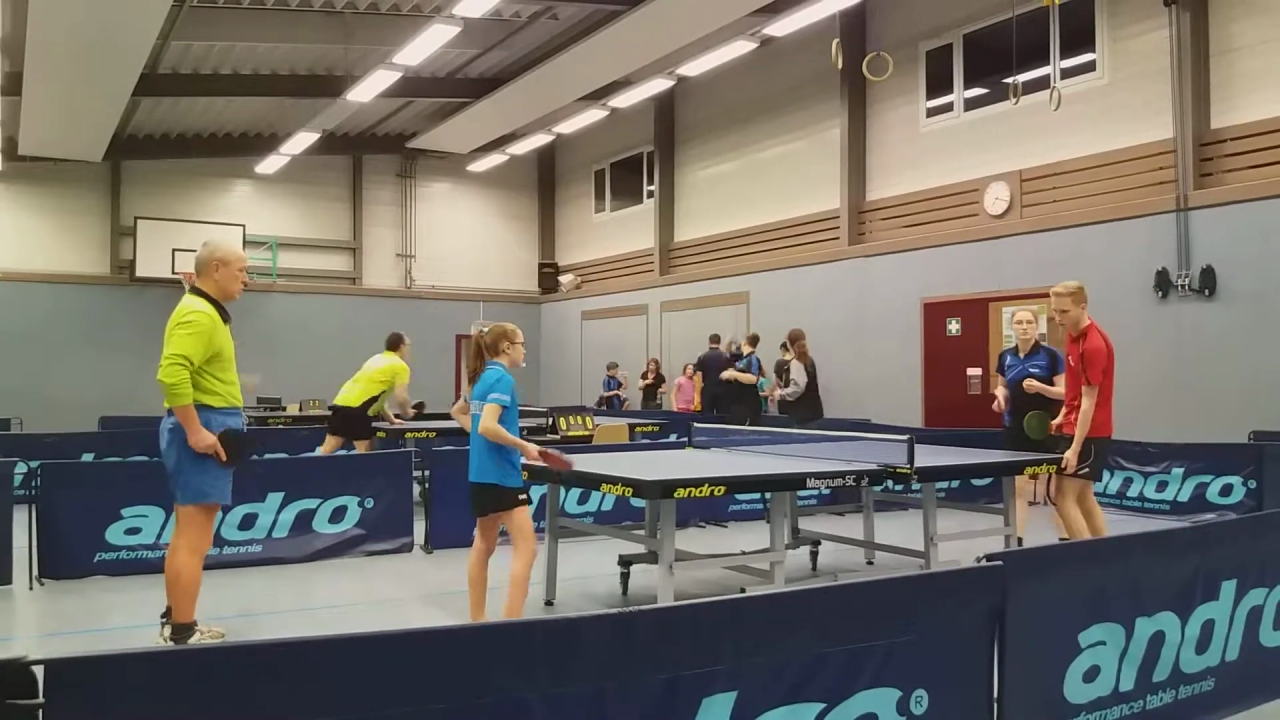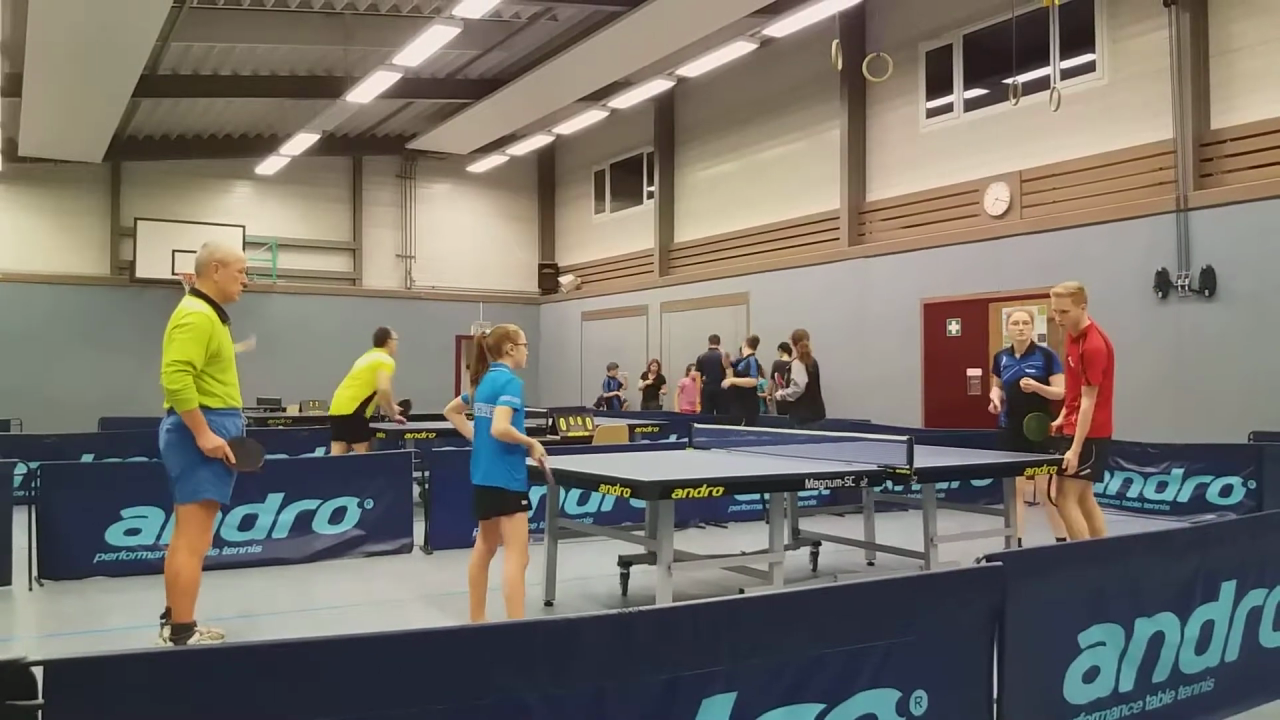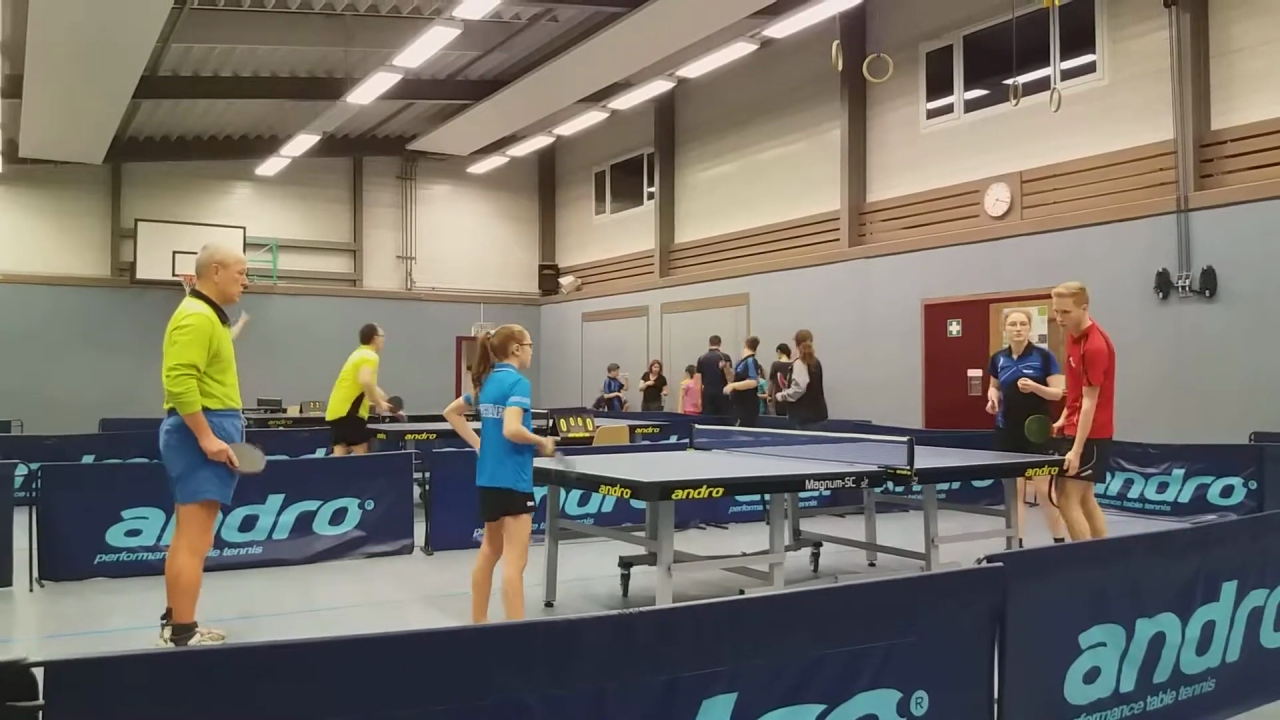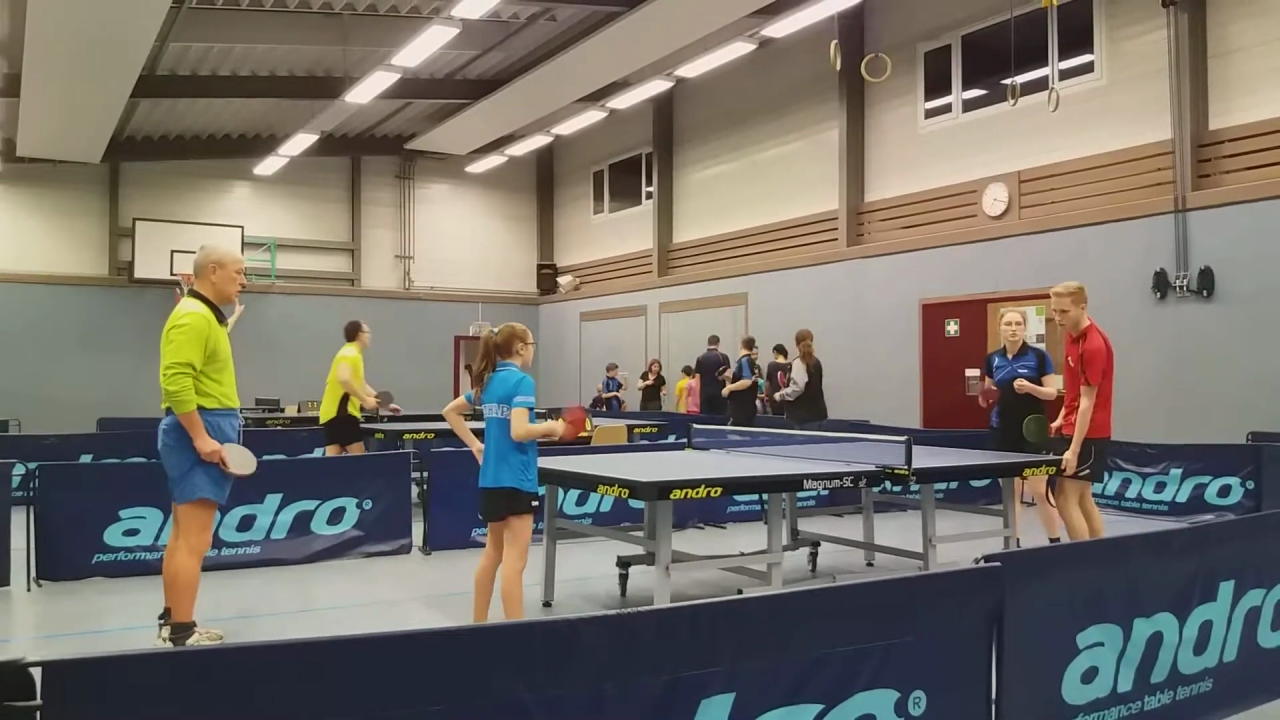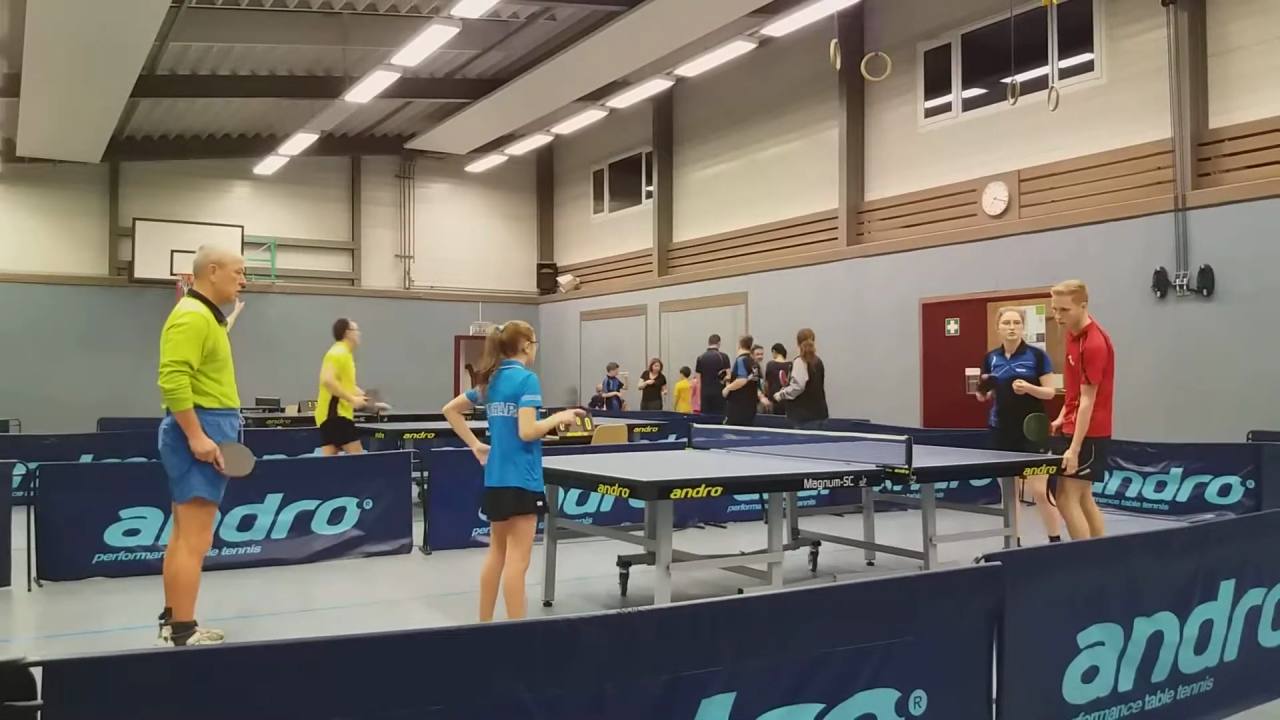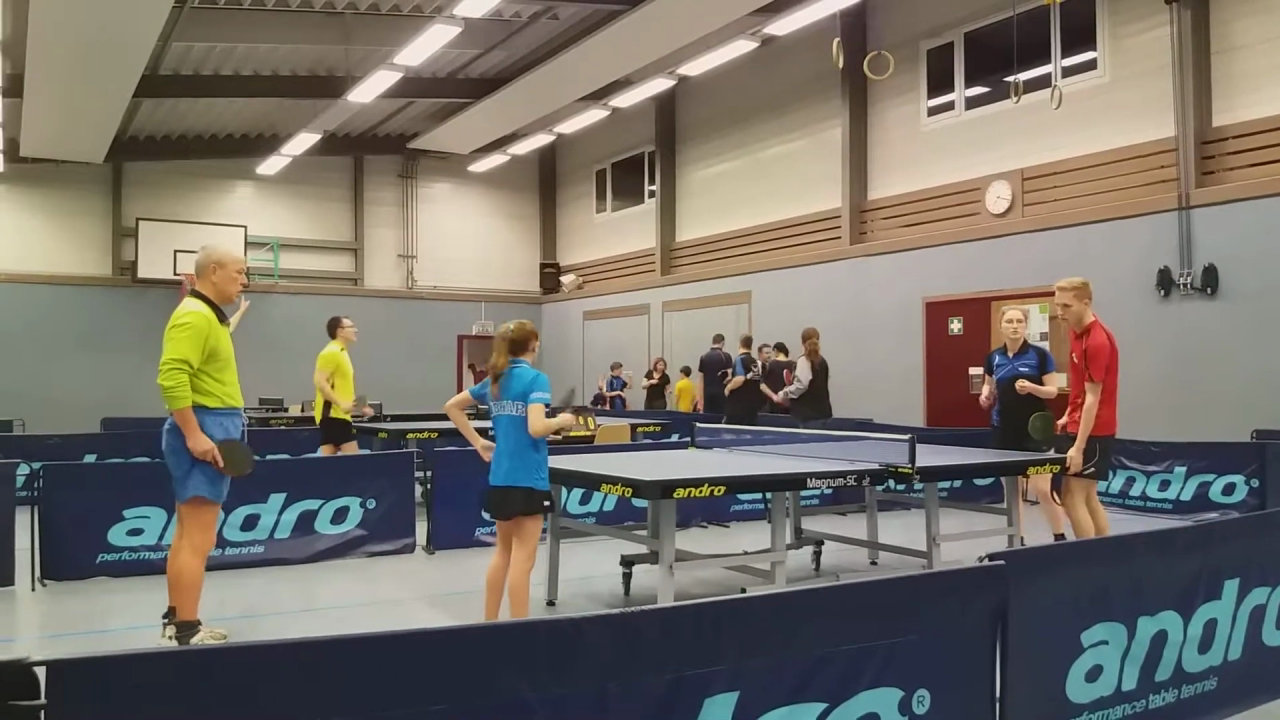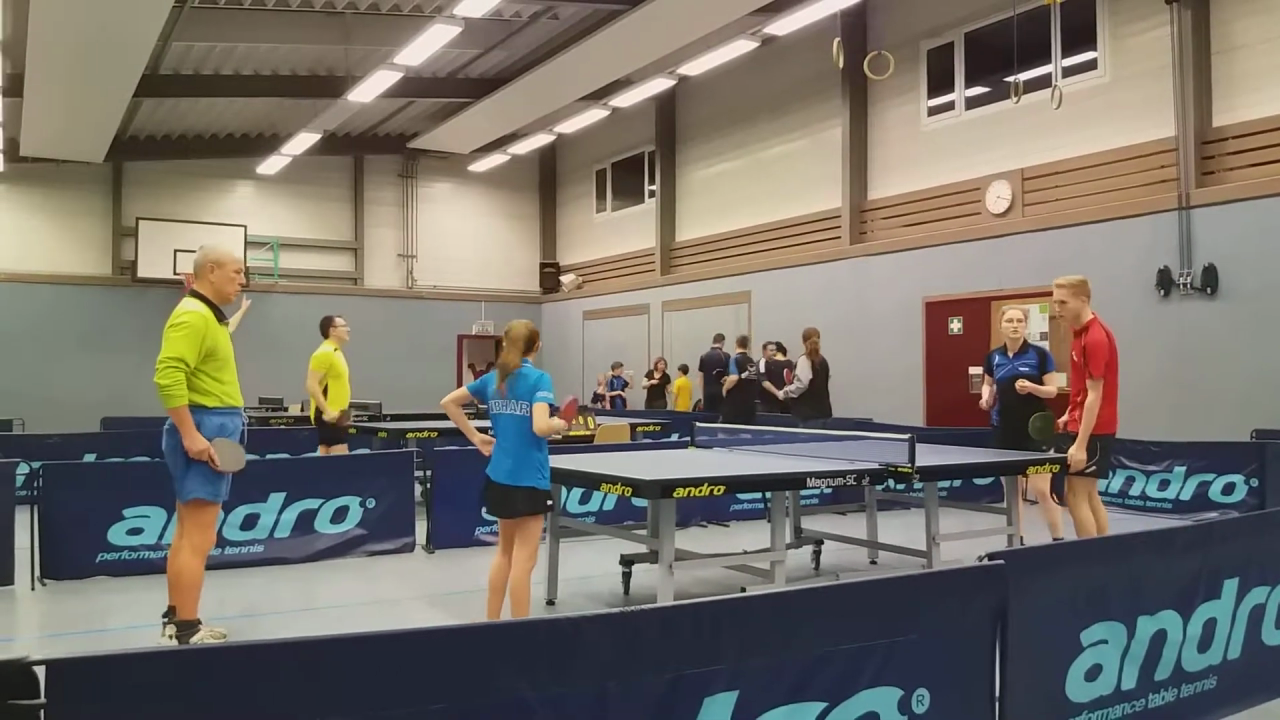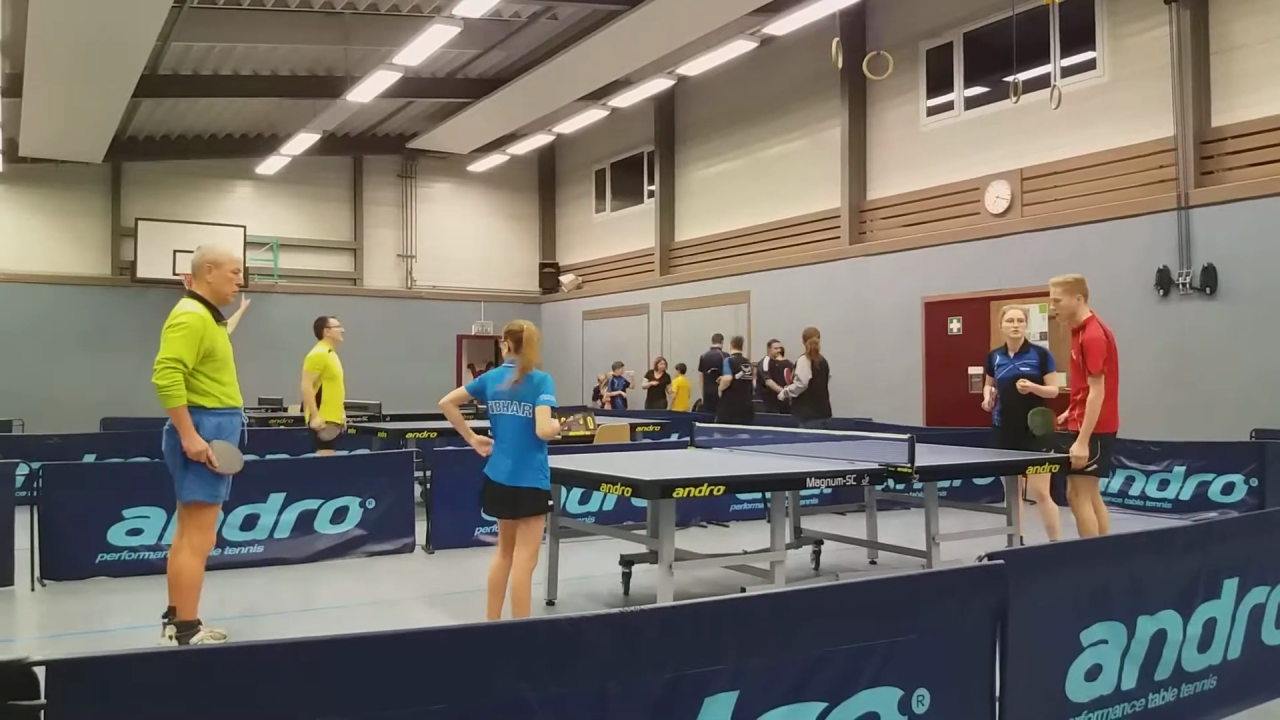
dt=0.1s
person 1, frame 1
left shoulder: (205, 311)
right shoulder: (199, 314)
right elbow: (172, 374)
right wrist: (195, 430)
left hip: (207, 427)
right hip: (201, 430)
left knee: (185, 535)
right knee: (195, 540)
left ankle: (174, 622)
right ankle: (182, 635)
person 1, frame 2
left shoulder: (205, 313)
right shoulder: (197, 315)
right elbow: (175, 379)
right wrist: (203, 434)
left hip: (208, 429)
right hip: (202, 432)
left knee: (185, 536)
right knee: (195, 540)
left ankle: (173, 623)
right ankle: (181, 635)
person 1, frame 3
left shoulder: (206, 315)
right shoulder: (197, 316)
right elbow: (179, 382)
right wrist: (207, 437)
left hip: (208, 431)
right hip: (202, 433)
left knee: (185, 536)
right knee: (196, 541)
left ankle: (173, 623)
right ankle: (182, 636)
person 1, frame 4
left shoulder: (204, 315)
right shoulder: (194, 316)
right elbow: (176, 380)
right wrist: (201, 438)
left hip: (206, 430)
right hip: (199, 432)
left knee: (182, 536)
right knee: (195, 541)
left ankle: (171, 623)
right ankle: (181, 635)
person 1, frame 5
left shoulder: (204, 315)
right shoulder: (193, 316)
right elbow: (171, 379)
right wrist: (196, 436)
left hip: (206, 429)
right hip: (199, 431)
left knee: (183, 535)
right knee: (195, 540)
left ankle: (172, 622)
right ankle: (182, 633)
person 1, frame 6
left shoulder: (207, 315)
right shoulder: (195, 315)
right elbow: (171, 377)
right wrist: (195, 435)
left hip: (209, 429)
right hip: (202, 430)
left knee: (186, 535)
right knee: (199, 539)
left ankle: (175, 622)
right ankle: (186, 632)
person 1, frame 7
left shoulder: (207, 315)
right shoulder: (193, 315)
right elbow: (168, 376)
right wrist: (191, 435)
left hip: (212, 429)
right hip: (203, 430)
left knee: (187, 534)
right knee: (199, 538)
left ankle: (175, 620)
right ankle: (186, 632)
person 1, frame 8
left shoulder: (206, 316)
right shoulder: (191, 316)
right elbow: (166, 376)
right wrist: (189, 436)
left hip: (212, 429)
right hip: (202, 431)
left knee: (187, 535)
right knee: (199, 539)
left ankle: (175, 620)
right ankle: (186, 632)
person 2, frame 1
left shoulder: (481, 378)
right shoulder: (503, 379)
left elbow: (458, 412)
right elbow: (487, 427)
right wrist: (524, 447)
left hip: (481, 475)
right hip: (502, 476)
left knee: (483, 546)
right knee: (526, 550)
left ankle: (477, 620)
person 2, frame 2
left shoulder: (483, 380)
right shoulder: (510, 382)
left elbow: (451, 412)
right elbow: (500, 429)
right wrist: (532, 445)
left hip: (483, 477)
right hip: (506, 479)
left knee: (484, 548)
right knee: (516, 558)
left ankle: (477, 621)
person 2, frame 3
left shoulder: (486, 382)
right shoulder: (518, 382)
left elbow: (451, 412)
right elbow: (511, 430)
right wrist: (541, 441)
left hip: (488, 478)
right hip: (512, 481)
left knee: (489, 552)
right knee: (514, 560)
left ankle: (478, 623)
person 2, frame 4
left shoulder: (487, 382)
right shoulder: (522, 381)
left elbow: (450, 412)
right elbow: (520, 432)
left wrist: (476, 446)
right wrist: (551, 428)
left hip: (491, 479)
right hip: (516, 480)
left knee: (493, 553)
right knee: (514, 562)
left ankle: (479, 623)
person 2, frame 5
left shoulder: (491, 381)
right shoulder: (528, 379)
left elbow: (450, 410)
right elbow: (527, 431)
left wrist: (475, 445)
right wrist: (560, 418)
left hip: (495, 478)
right hip: (521, 480)
left knee: (497, 553)
right knee: (516, 560)
left ankle: (484, 622)
person 2, frame 6
left shoulder: (494, 380)
right shoulder: (536, 378)
left elbow: (451, 407)
right elbow: (536, 428)
left wrist: (478, 442)
right wrist: (561, 420)
left hip: (500, 477)
right hip: (528, 480)
left knee: (502, 554)
right knee: (522, 561)
left ankle: (489, 622)
person 2, frame 7
left shoulder: (493, 379)
right shoulder: (540, 379)
left elbow: (448, 403)
right elbow: (541, 427)
left wrist: (475, 437)
right wrist: (559, 424)
left hip: (500, 477)
right hip: (530, 479)
left knee: (505, 553)
right knee: (524, 559)
left ankle: (491, 621)
person 2, frame 8
left shoulder: (491, 379)
right shoulder: (541, 381)
left elbow: (446, 403)
right elbow: (543, 430)
left wrist: (472, 438)
right wrist: (556, 427)
left hip: (498, 477)
right hip: (530, 480)
left knee: (504, 554)
right knee: (524, 560)
left ankle: (491, 622)
person 3, frame 1
left shoulder: (1094, 345)
right shoulder: (1074, 334)
left elbow: (1089, 402)
left wrist: (1075, 449)
right wrist: (1062, 416)
left hip: (1088, 433)
right hip: (1075, 428)
left knee: (1064, 498)
right knee: (1083, 497)
person 3, frame 2
left shoulder: (1094, 345)
right shoulder: (1074, 335)
left elbow: (1088, 402)
left wrist: (1075, 449)
right wrist: (1063, 417)
left hip: (1088, 434)
right hip: (1075, 428)
left knee: (1065, 499)
right knee: (1084, 498)
person 3, frame 3
left shoulder: (1095, 346)
right shoulder: (1074, 335)
left elbow: (1090, 402)
left wrist: (1076, 451)
right wrist: (1064, 418)
left hip: (1090, 434)
right hip: (1076, 429)
left knee: (1067, 500)
right knee: (1084, 499)
person 3, frame 4
left shoulder: (1094, 345)
right shoulder: (1073, 335)
left elbow: (1088, 402)
left wrist: (1074, 450)
right wrist: (1061, 418)
left hip: (1087, 434)
right hip: (1074, 428)
left knee: (1066, 500)
right knee: (1082, 498)
person 3, frame 5
left shoulder: (1094, 344)
right shoulder: (1074, 334)
left elbow: (1088, 401)
left wrist: (1074, 449)
right wrist: (1063, 417)
left hip: (1088, 433)
right hip: (1074, 427)
left knee: (1067, 499)
right knee: (1082, 497)
person 3, frame 6
left shoulder: (1097, 341)
right shoulder: (1078, 332)
left elbow: (1093, 398)
left wrist: (1078, 447)
right wrist: (1068, 416)
left hip: (1092, 431)
right hip: (1079, 426)
left knee: (1073, 498)
right knee: (1087, 496)
person 3, frame 7
left shoulder: (1095, 338)
right shoulder: (1081, 332)
left elbow: (1095, 396)
left wrist: (1080, 444)
right wrist: (1070, 414)
left hip: (1092, 430)
right hip: (1083, 425)
left knee: (1075, 497)
right knee: (1089, 495)
person 3, frame 8
left shoulder: (1092, 336)
right shoulder: (1080, 330)
left elbow: (1097, 393)
left wrist: (1082, 441)
right wrist: (1071, 412)
left hip: (1093, 429)
right hip: (1085, 424)
left knee: (1078, 496)
right knee: (1091, 495)
person 4, frame 1
left shoulder: (1051, 355)
right shoulder: (1005, 357)
left elbow: (1064, 392)
left wrist: (1040, 387)
right wrist: (1000, 397)
right hip: (1015, 429)
right knee: (1018, 489)
left ankle: (1064, 541)
right ankle: (1017, 542)
person 4, frame 2
left shoulder: (1046, 356)
right shoulder: (1000, 358)
left elbow: (1060, 392)
left wrist: (1036, 387)
right wrist: (995, 399)
right hip: (1011, 430)
left knee: (1047, 490)
right knee: (1015, 490)
left ankle: (1061, 541)
right ankle: (1016, 543)
person 4, frame 3
left shoulder: (1044, 356)
right shoulder: (997, 359)
left elbow: (1057, 392)
left wrist: (1034, 387)
right wrist: (992, 400)
right hip: (1008, 431)
left knee: (1044, 491)
right knee: (1013, 491)
left ankle: (1059, 542)
right ankle: (1016, 543)
person 4, frame 4
left shoulder: (1038, 356)
right shoulder: (992, 359)
left elbow: (1052, 392)
left wrist: (1030, 387)
right wrist: (986, 397)
right hip: (1003, 431)
left knee: (1040, 491)
left ankle: (1055, 542)
person 4, frame 5
left shoulder: (1037, 355)
right shoulder: (991, 358)
left elbow: (1050, 391)
left wrist: (1028, 388)
right wrist: (984, 394)
right hip: (1001, 430)
left knee: (1040, 490)
left ankle: (1055, 540)
person 4, frame 6
left shoulder: (1040, 354)
right shoulder: (993, 357)
left elbow: (1053, 390)
right elbow: (989, 386)
left wrist: (1031, 388)
right wrist: (986, 396)
right hip: (1004, 429)
left knee: (1043, 489)
left ankle: (1060, 538)
person 4, frame 7
left shoulder: (1039, 354)
right shoulder: (993, 357)
left elbow: (1052, 390)
right elbow: (988, 385)
left wrist: (1031, 387)
right wrist: (986, 398)
right hip: (1004, 429)
left knee: (1042, 489)
left ankle: (1058, 540)
person 4, frame 8
left shoulder: (1040, 354)
right shoulder: (994, 357)
left elbow: (1054, 390)
left wrist: (1032, 387)
right wrist: (988, 399)
right hip: (1005, 430)
left knee: (1041, 490)
left ankle: (1055, 542)
